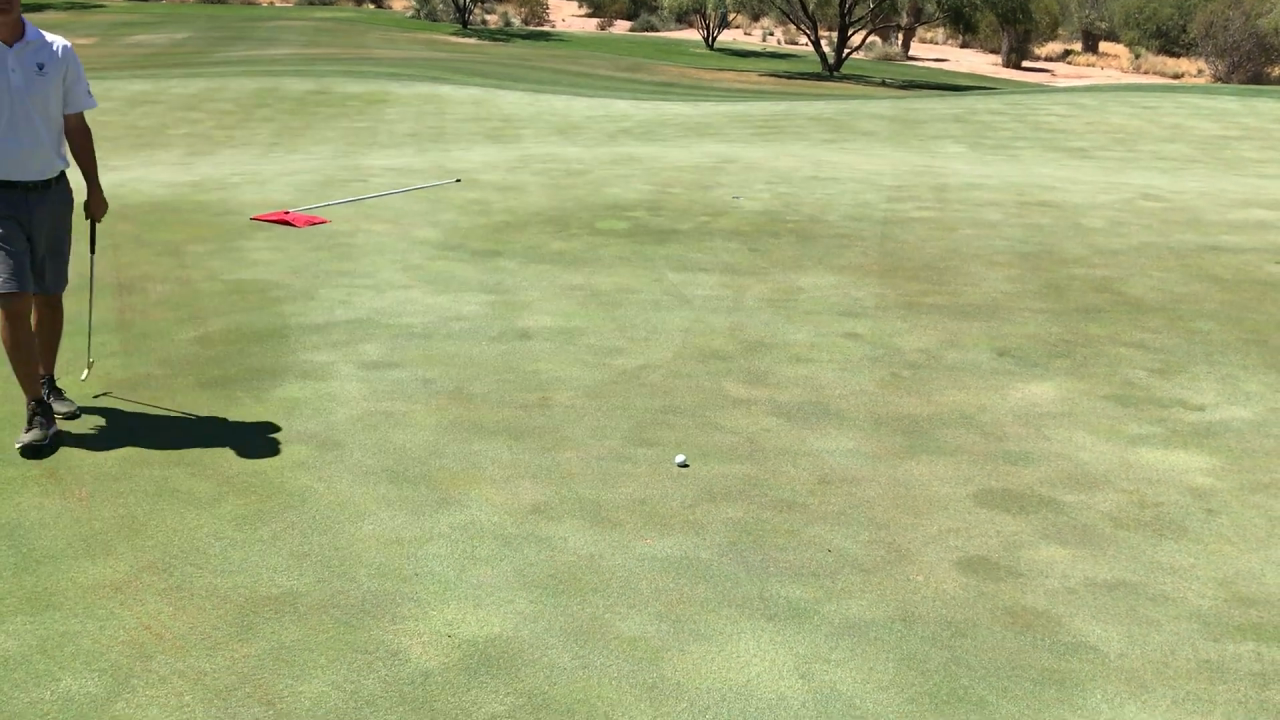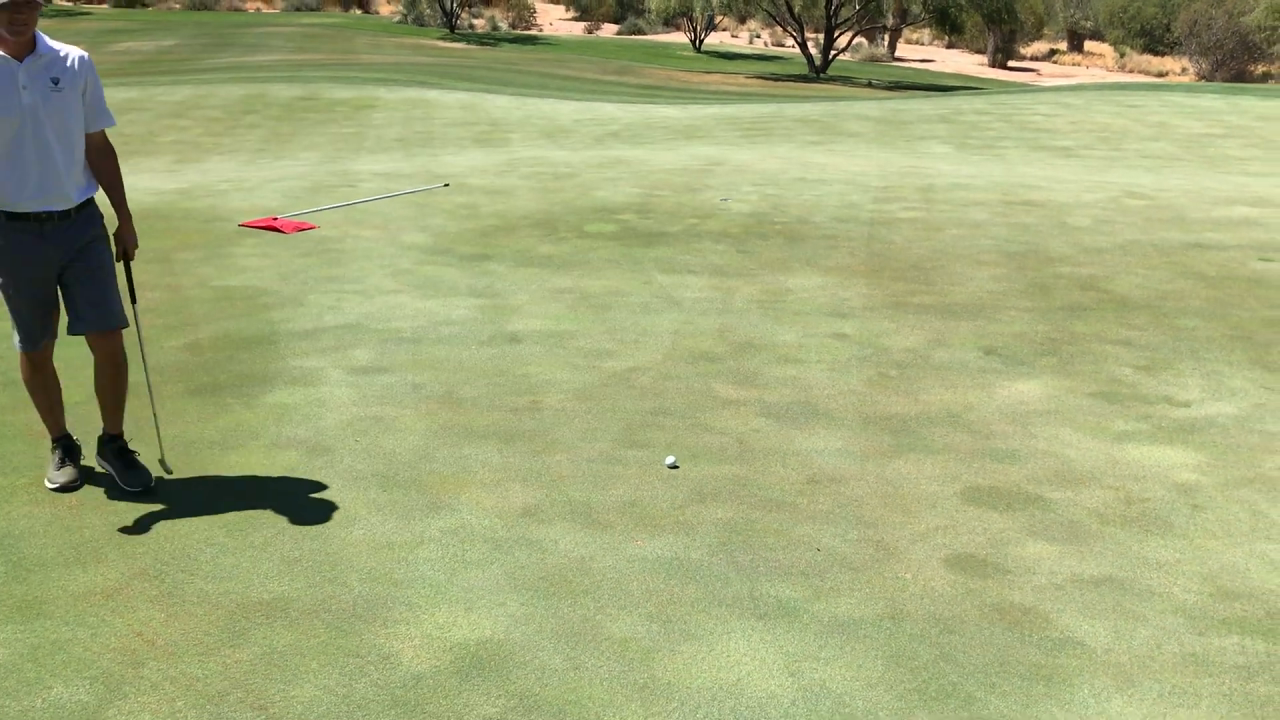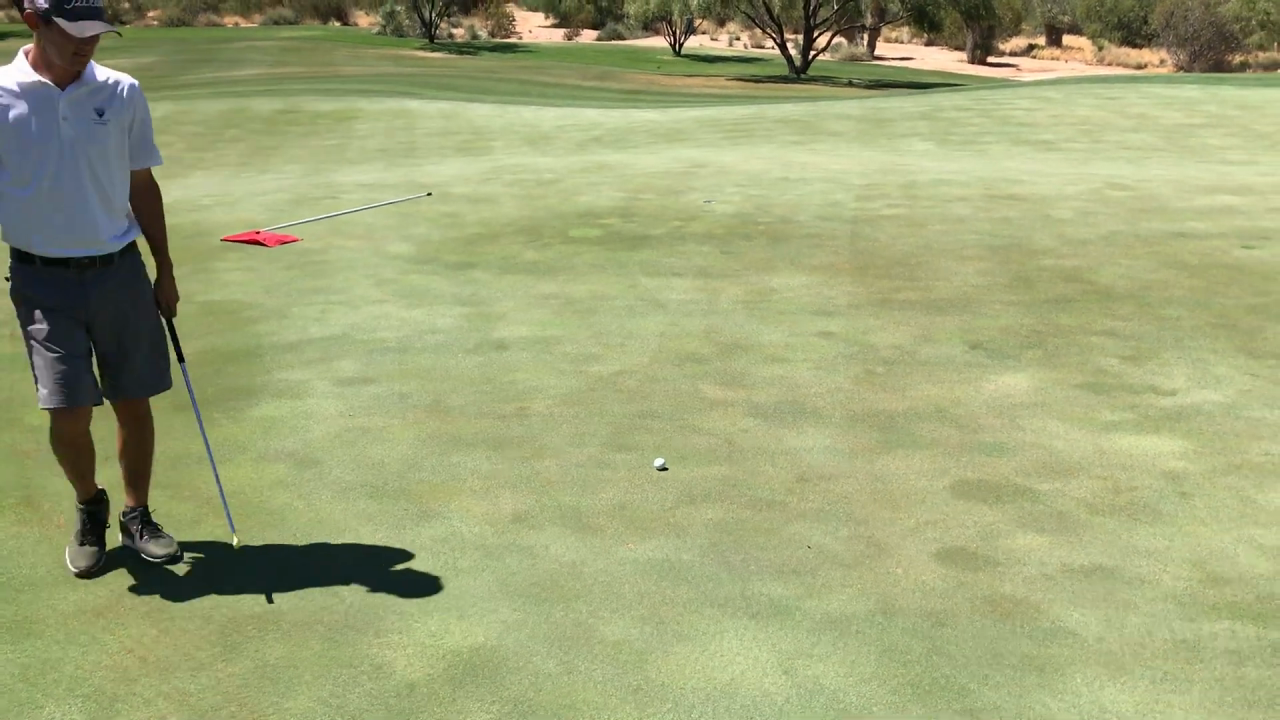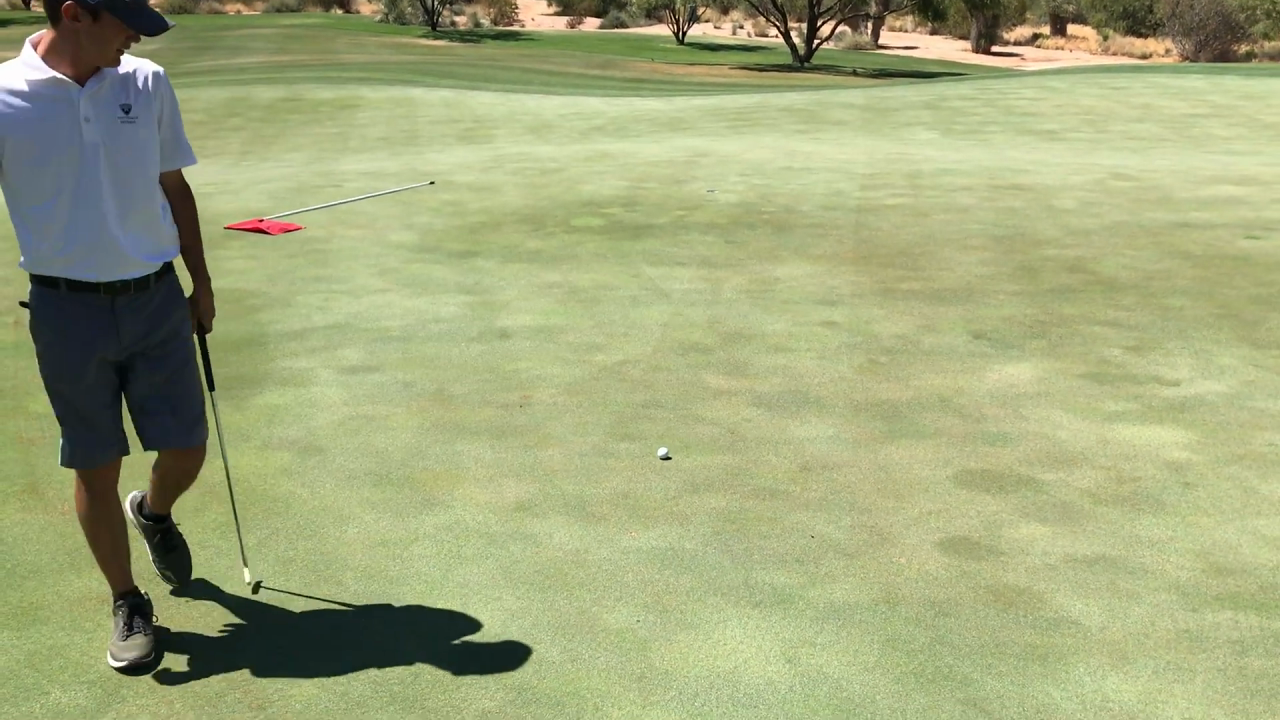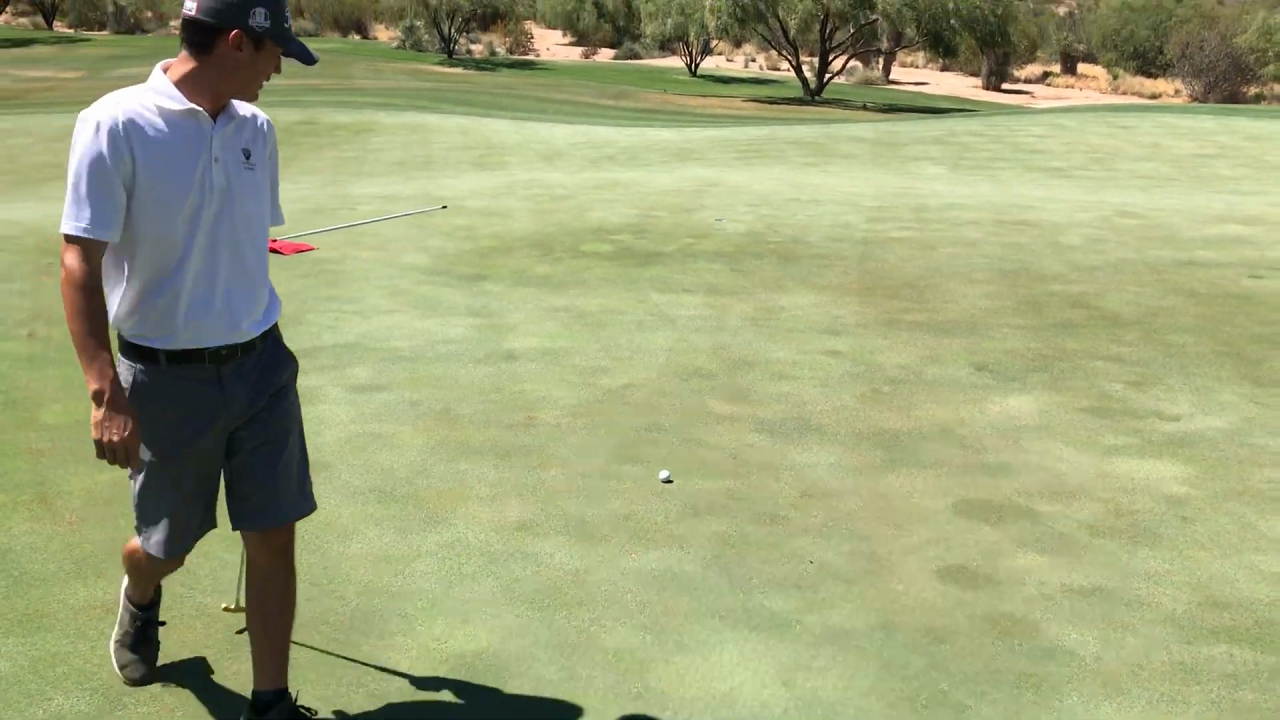
dt=0.5s
person 1, frame 1
left shoulder: (58, 51)
left elbow: (75, 125)
left wrist: (94, 188)
left hip: (51, 192)
left knee: (49, 299)
left ankle: (45, 381)
right ankle: (36, 407)
person 1, frame 2
left shoulder: (74, 64)
left elbow: (98, 147)
left wrist: (124, 220)
left hip: (80, 225)
left knee: (109, 339)
left ankle: (114, 444)
right ankle: (62, 446)
person 1, frame 3
left shoulder: (122, 92)
left elbow: (143, 187)
left wrist: (164, 270)
left hip: (120, 272)
left knee: (133, 403)
right knee: (68, 416)
left ankle: (136, 515)
right ankle: (90, 504)
person 1, frame 4
left shoulder: (147, 84)
left wrist: (202, 281)
left hip: (156, 300)
right hip: (66, 310)
left knee: (185, 450)
right knee: (95, 468)
left ankle: (154, 509)
right ankle: (128, 604)
person 1, frame 5
left shoulder: (256, 130)
right shoulder: (113, 126)
right elbow: (80, 263)
right wrist: (106, 390)
left hip: (262, 368)
right hip: (166, 377)
left knee: (273, 534)
right knee: (167, 546)
right ankle: (140, 600)
